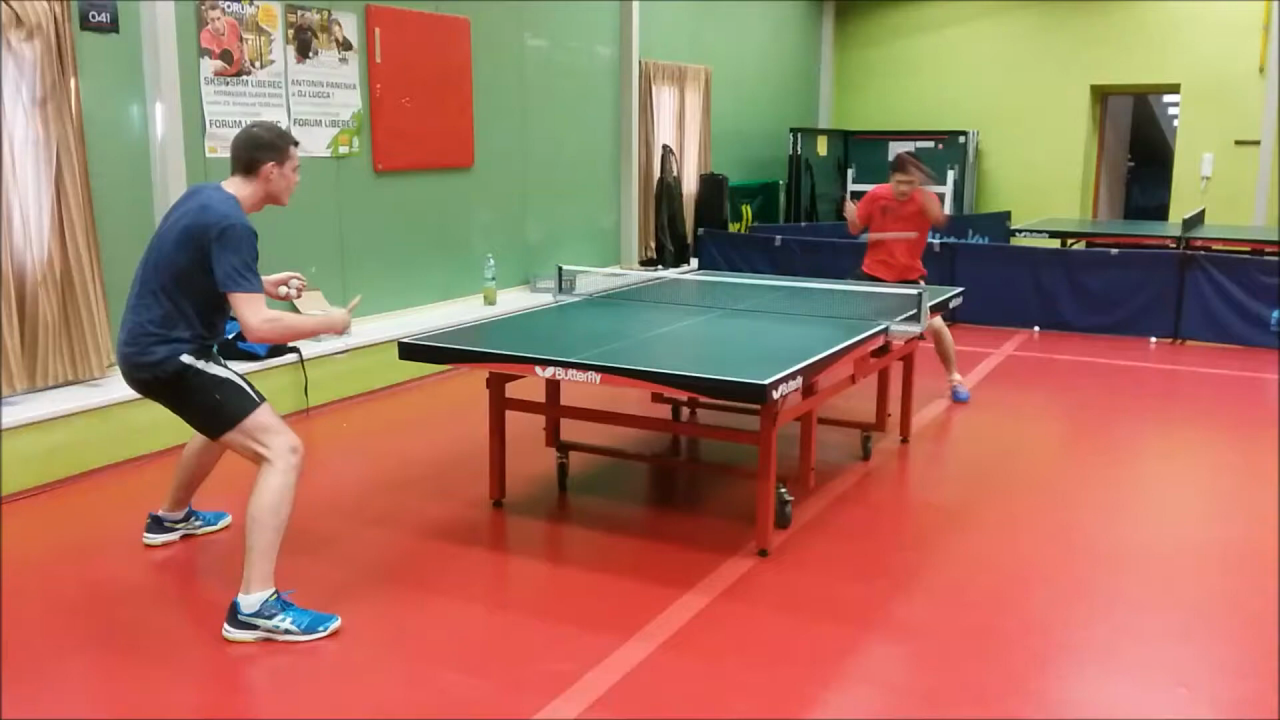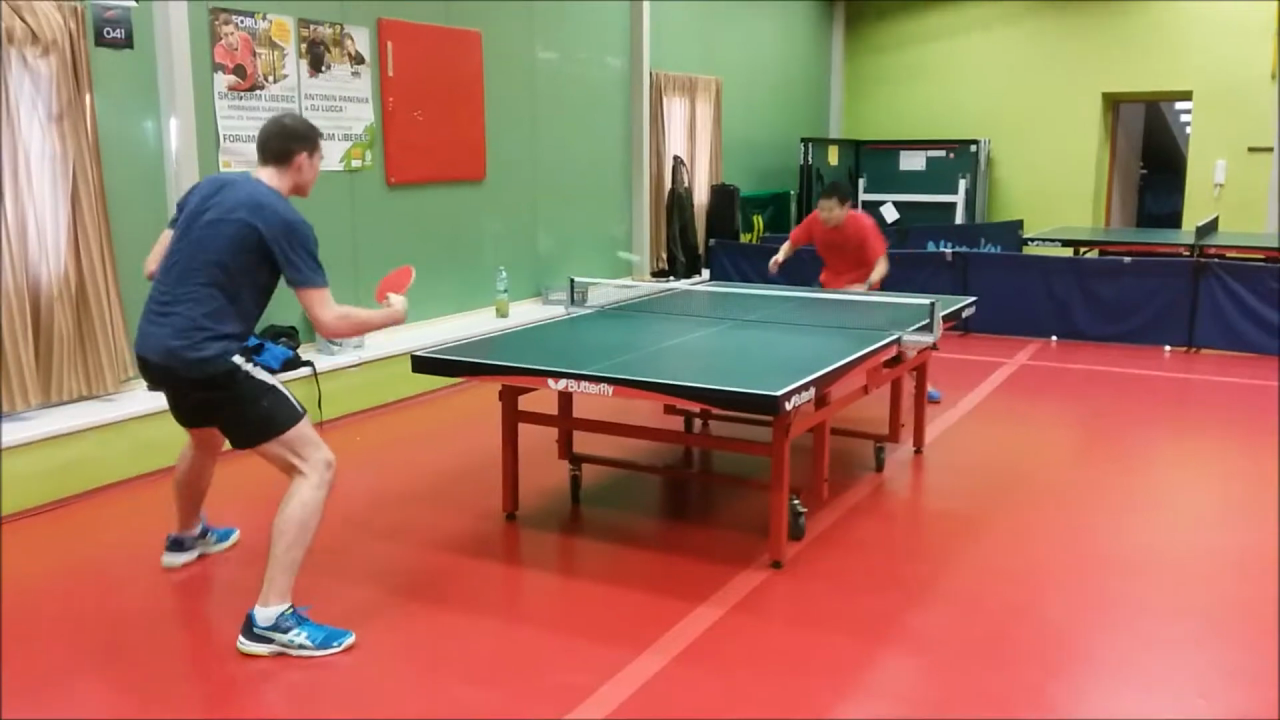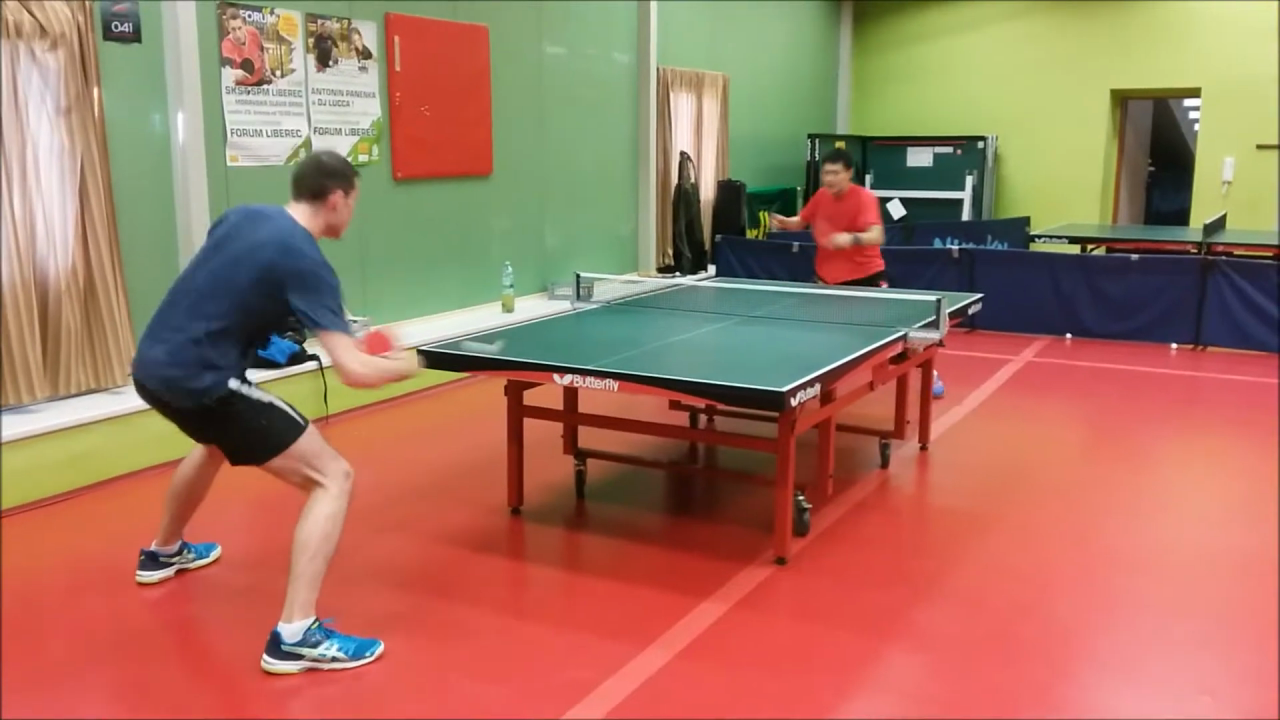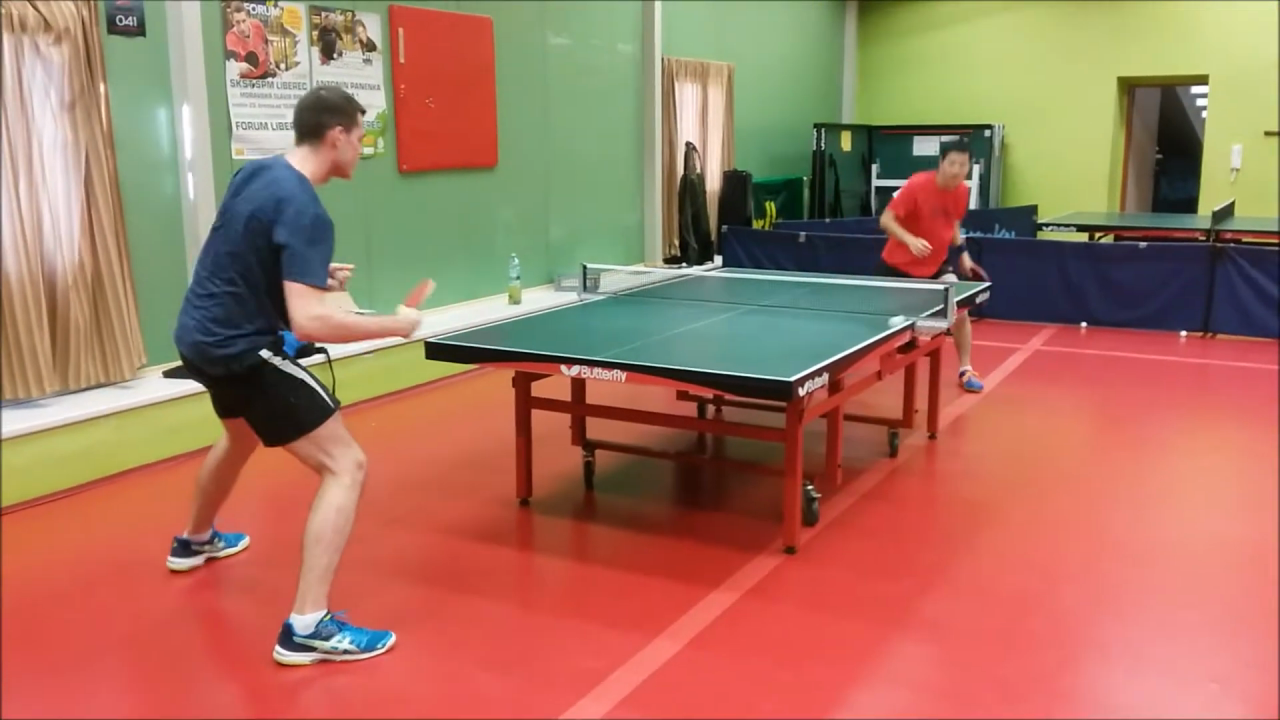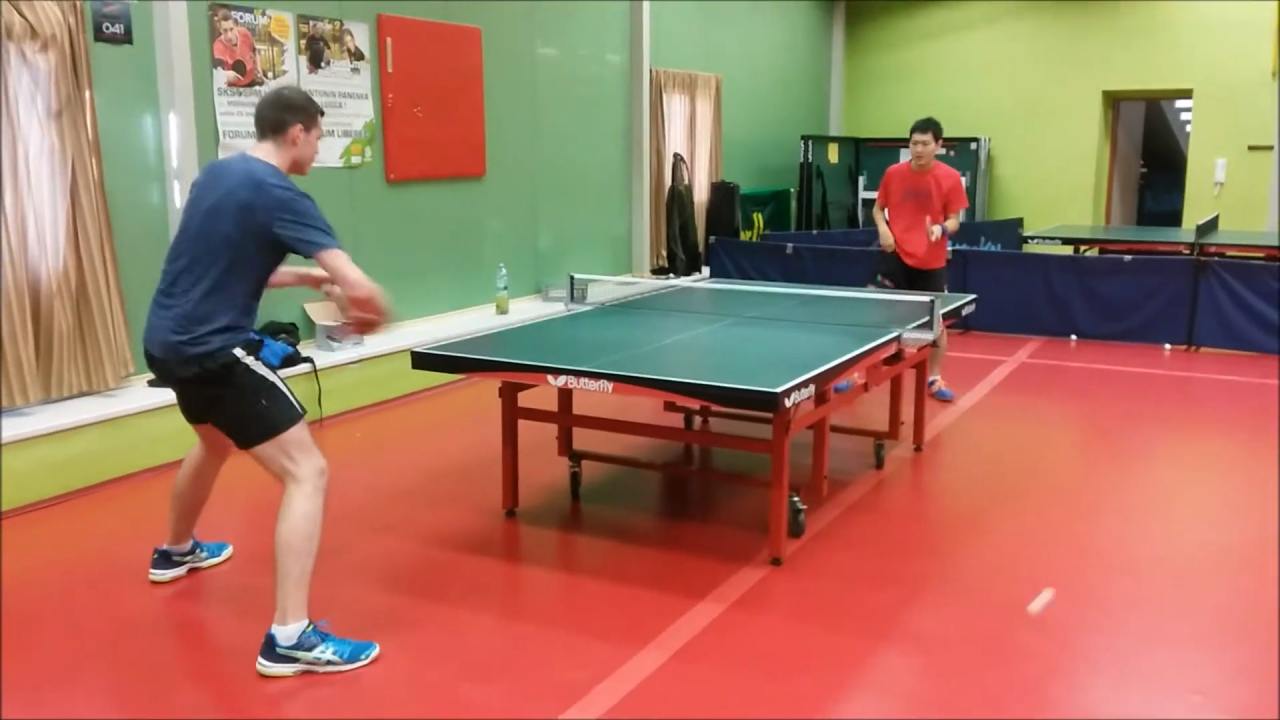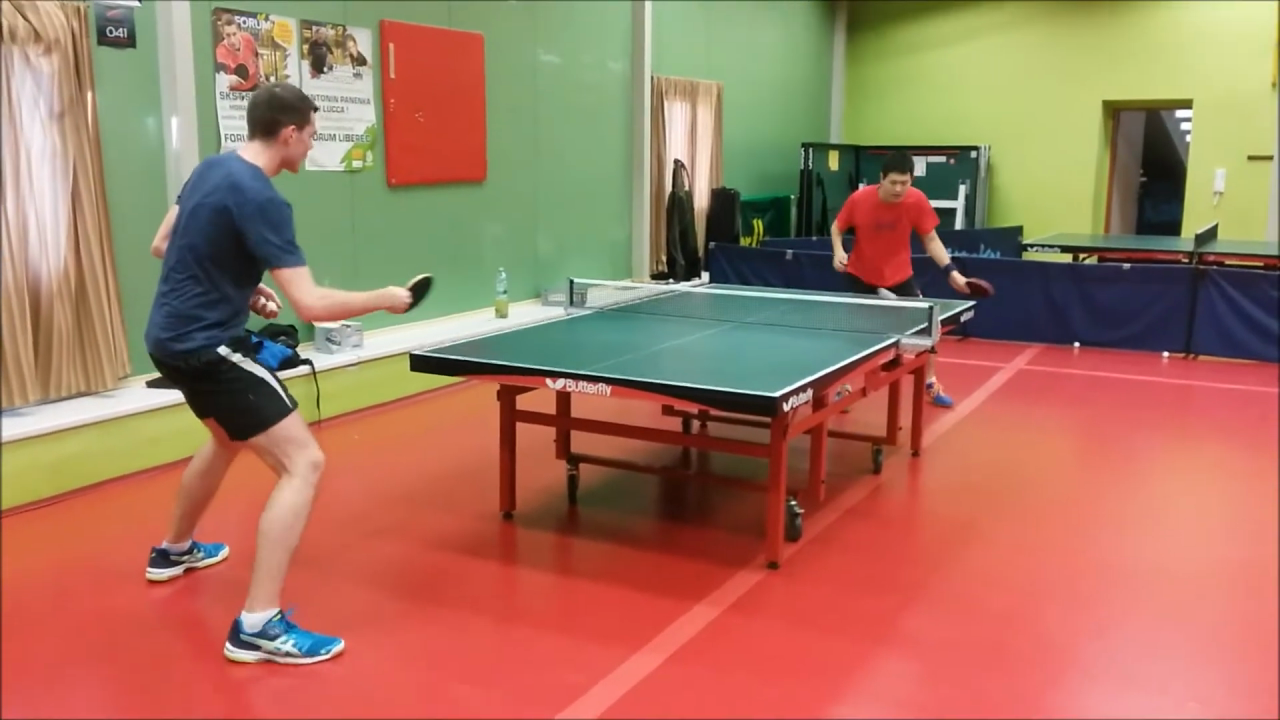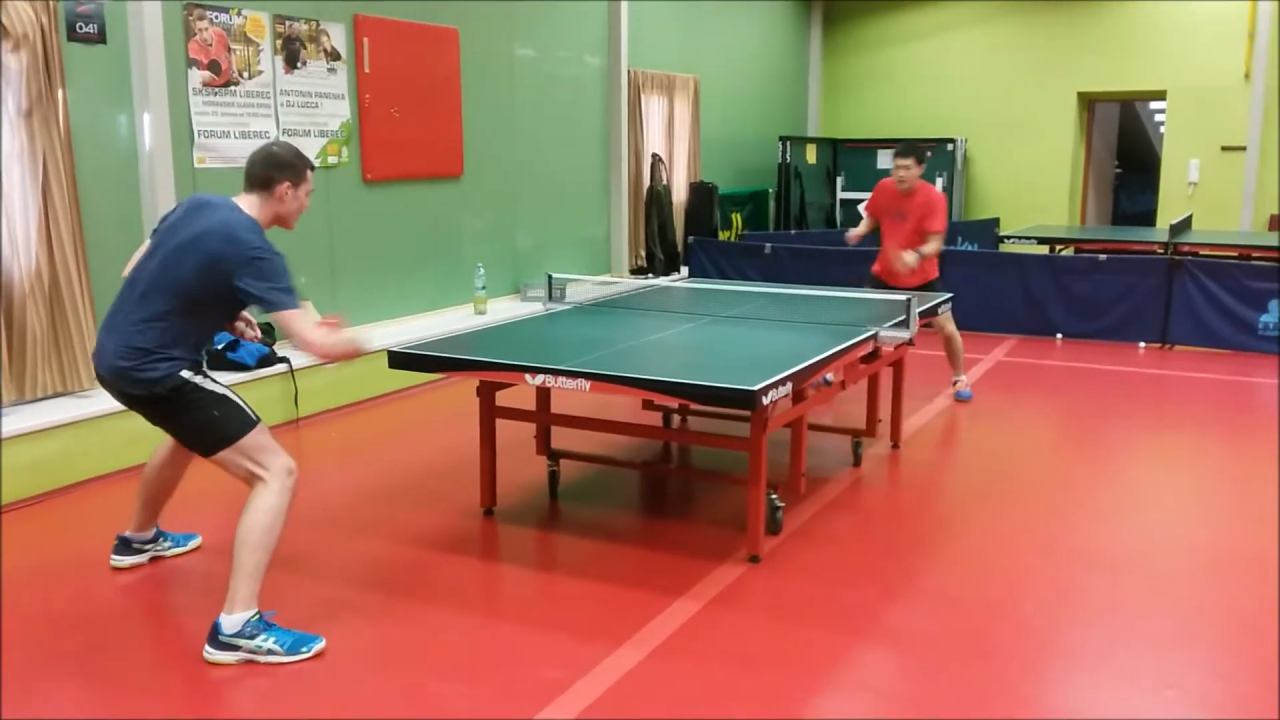
dt=0.5s
person 1, frame 1
left shoulder: (203, 197)
right shoulder: (230, 227)
right elbow: (258, 326)
left wrist: (263, 283)
right wrist: (327, 321)
left hip: (149, 346)
right hip: (168, 356)
left knee: (228, 419)
right knee: (282, 450)
left ankle: (170, 516)
right ankle: (255, 605)
person 1, frame 2
left shoulder: (208, 188)
right shoulder: (287, 223)
left elbow: (154, 268)
right elbow: (328, 322)
right wrist: (391, 315)
left hip: (154, 346)
right hip: (206, 356)
left knee: (206, 437)
right knee: (314, 466)
left ankle: (185, 538)
right ankle: (269, 618)
person 1, frame 3
left shoulder: (243, 216)
right shoulder: (306, 267)
right elbow: (354, 370)
right wrist: (403, 365)
left hip: (151, 365)
right hip: (195, 384)
left knee: (218, 442)
right knee: (332, 477)
left ankle: (172, 551)
right ankle: (295, 636)
person 1, frame 4
left shoulder: (254, 171)
right shoulder: (304, 212)
right elbow: (309, 322)
left wrist: (309, 274)
right wrist: (397, 324)
left hip: (198, 336)
right hip: (240, 350)
left knee: (242, 438)
right knee: (345, 465)
left ankle: (195, 540)
right ankle: (306, 627)
person 1, frame 5
left shoulder: (215, 174)
right shoulder: (279, 197)
right elbow: (360, 288)
left wrist: (306, 273)
right wrist: (372, 316)
left hip: (169, 340)
right hip: (212, 351)
left knee: (215, 442)
right knee: (306, 472)
left ankle: (180, 549)
right ankle: (291, 636)
person 1, frame 6
left shoulder: (211, 169)
right shoulder: (259, 199)
left elbow: (163, 245)
right elbow: (310, 306)
right wrist: (387, 298)
left hip: (171, 335)
right hip: (204, 345)
left knee: (229, 438)
right knee: (302, 463)
left ankle: (174, 550)
right ankle: (257, 624)
person 1, frame 7
left shoulder: (192, 210)
right shoulder: (249, 253)
left elbow: (134, 273)
right elbow: (317, 342)
right wrist: (352, 343)
left hip: (112, 356)
right hip: (158, 374)
left knee: (189, 436)
right knee: (276, 472)
left ankle: (141, 537)
right ankle: (238, 626)
person 2, frame 1
left shoulder: (924, 198)
right shoulder: (876, 195)
left elbow: (939, 217)
right elbow: (855, 230)
left wrist: (923, 184)
right wrist: (851, 217)
left hip: (909, 275)
right hip: (874, 272)
left knee: (935, 325)
left ankle: (955, 379)
person 2, frame 2
left shoulder: (864, 225)
right shoulder: (815, 220)
left elbow: (882, 265)
right elbow: (792, 242)
left wrist: (865, 286)
right wrist: (781, 256)
left hip: (862, 288)
right hip: (830, 285)
person 2, frame 3
left shoulder: (864, 198)
right shoulder: (821, 196)
left elbow: (876, 237)
right elbow: (800, 221)
left wrist: (851, 240)
right wrist: (784, 223)
left hip: (864, 273)
right hip: (828, 275)
person 2, frame 4
left shoulder: (963, 192)
right shoulder: (916, 185)
right elbow: (886, 220)
left wrist: (962, 252)
right wrist: (910, 240)
left hip: (935, 265)
right hip: (899, 264)
left knee: (961, 312)
left ankle: (965, 369)
person 2, frame 5
left shoulder: (950, 177)
right shoulder: (894, 173)
left elbow: (954, 220)
right elbow: (878, 207)
left wrist: (941, 228)
right wrist: (882, 228)
left hip: (932, 262)
right hip: (895, 257)
left ankle: (934, 378)
person 2, frame 6
left shoulder: (917, 201)
right shoulder: (859, 199)
left elbow: (930, 239)
right elbow: (837, 227)
left wrist: (951, 270)
right wrist: (838, 251)
left hip: (900, 277)
right hip: (862, 277)
left ankle: (931, 383)
right ankle: (844, 386)
person 2, frame 7
left shoulder: (933, 197)
right shoulder: (883, 188)
left elbow: (936, 243)
right elbow: (869, 218)
left wrist: (916, 256)
right wrist: (858, 231)
left hip: (923, 278)
right hip: (884, 275)
left knee: (947, 330)
left ankle: (960, 379)
